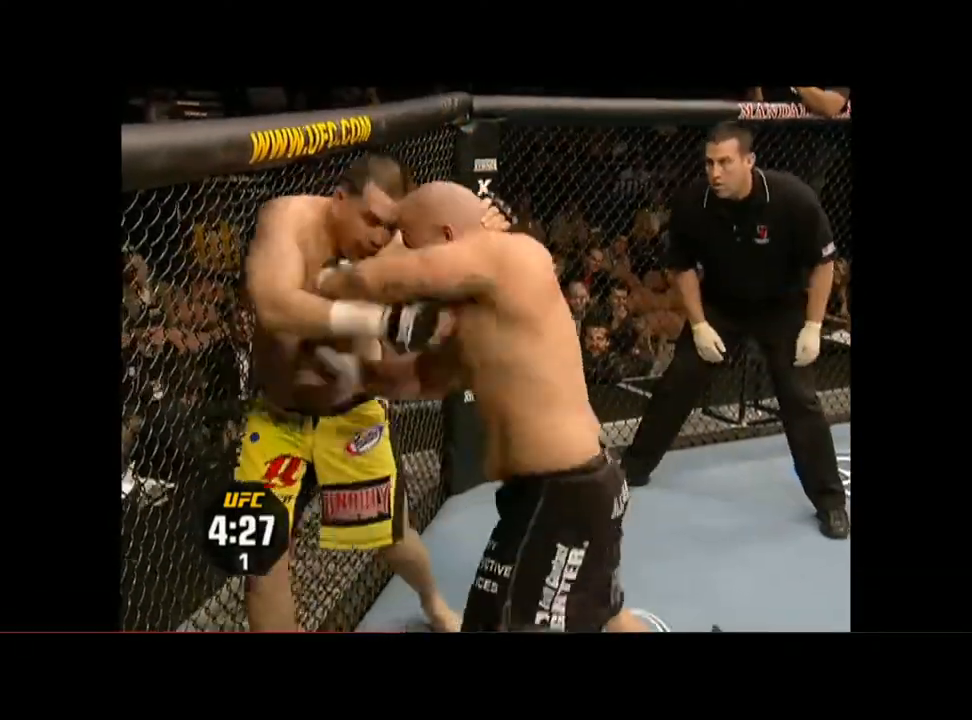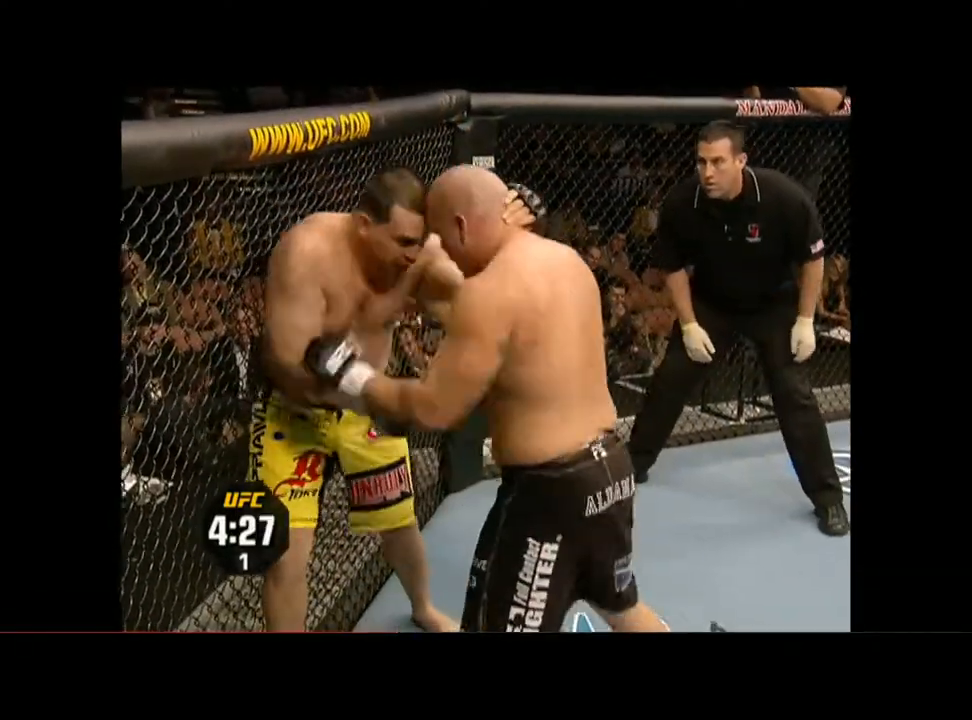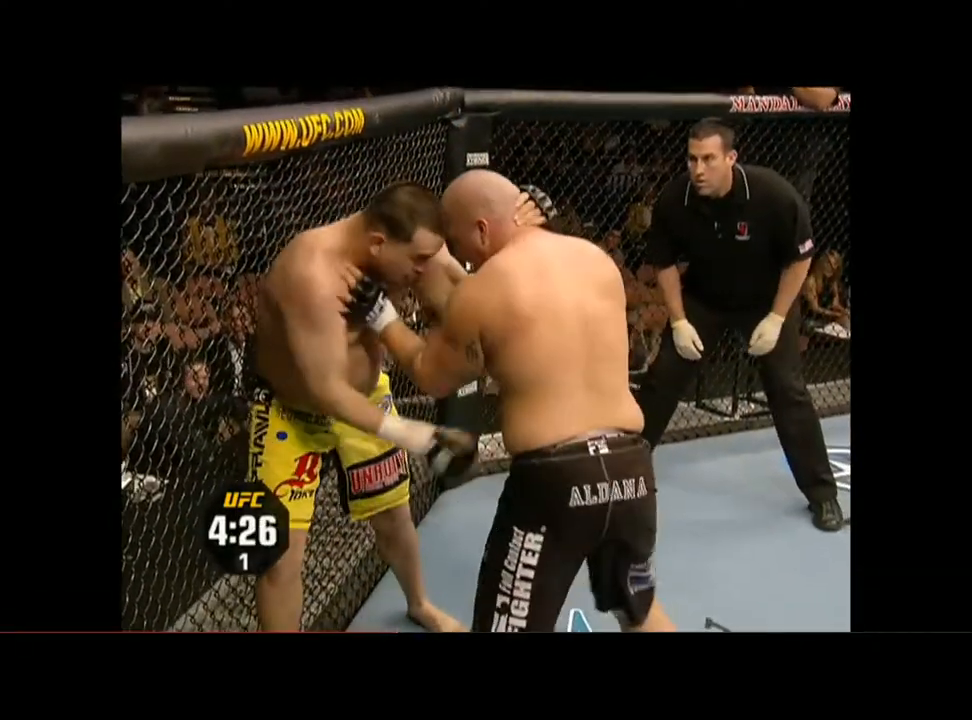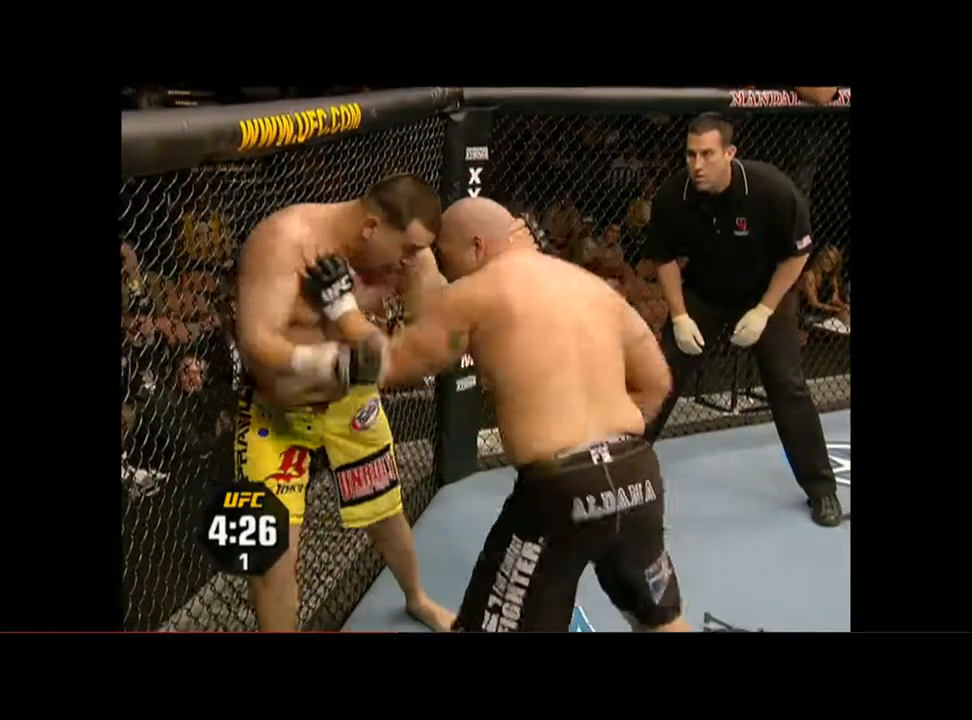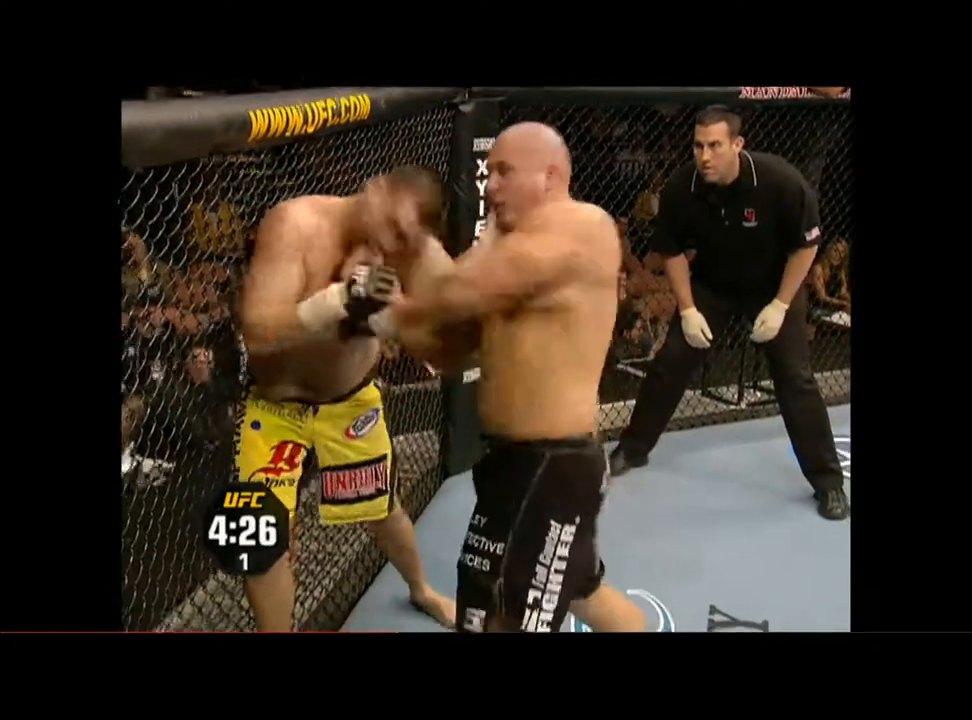
dt=0.2s
person 1, frame 1
left shoulder: (505, 258)
right shoulder: (482, 293)
left elbow: (387, 276)
right elbow: (431, 373)
left wrist: (324, 285)
left hip: (560, 498)
right hip: (598, 481)
right knee: (604, 612)
person 1, frame 2
left shoulder: (489, 294)
right shoulder: (567, 259)
left elbow: (433, 410)
left wrist: (349, 373)
left hip: (547, 490)
right hip: (610, 467)
right knee: (623, 606)
person 1, frame 3
left shoulder: (482, 294)
right shoulder: (597, 258)
left elbow: (429, 377)
left wrist: (380, 315)
left hip: (555, 481)
right hip: (631, 467)
left knee: (508, 627)
right knee: (637, 612)
person 1, frame 4
left shoulder: (476, 295)
right shoulder: (590, 285)
left elbow: (391, 366)
right elbow: (657, 379)
left hip: (560, 490)
right hip: (634, 477)
left knee: (487, 630)
right knee: (659, 615)
person 1, frame 5
left shoulder: (580, 225)
right shoulder: (510, 234)
left elbow: (465, 293)
left wrist: (393, 312)
left hip: (548, 467)
right hip: (523, 458)
left knee: (503, 619)
right knee: (582, 588)
person 2, frame 1
right shoulder: (288, 217)
right elbow: (273, 305)
right wrist: (378, 321)
left hip: (352, 417)
right hip: (276, 415)
left knee: (390, 537)
right knee: (264, 565)
left ankle: (432, 602)
person 2, frame 2
left shoulder: (419, 253)
right shoulder: (309, 248)
right elbow: (292, 358)
left hip: (365, 407)
right hip: (293, 409)
left knee: (400, 523)
right knee: (286, 559)
left ankle: (423, 608)
person 2, frame 3
left shoulder: (405, 247)
right shoulder: (313, 271)
right elbow: (325, 392)
right wrist: (423, 439)
left hip: (365, 393)
right hip: (292, 405)
left knee: (392, 512)
right knee: (281, 557)
left ankle: (419, 603)
person 2, frame 4
left shoulder: (399, 252)
right shoulder: (286, 237)
right elbow: (256, 345)
right wrist: (329, 364)
left hip: (350, 399)
right hip: (274, 408)
left knee: (386, 514)
right knee: (276, 554)
left ankle: (417, 599)
person 2, frame 5
left shoulder: (416, 254)
right shoulder: (295, 222)
right elbow: (259, 332)
right wrist: (339, 299)
left hip: (349, 401)
right hip: (273, 401)
left knee: (384, 511)
left ankle: (421, 590)
right ankle: (278, 636)
person 3, frame 1
left shoulder: (793, 198)
right shoulder: (692, 203)
left elbow: (823, 261)
right elbow: (683, 265)
left wrist: (813, 325)
right wrist: (700, 324)
left hip: (782, 306)
right hip: (717, 305)
left knee: (800, 398)
right knee: (677, 382)
left ankle: (830, 500)
right ankle: (636, 466)
person 3, frame 2
left shoulder: (784, 197)
right shoulder: (681, 203)
left elbow: (813, 257)
right elbow: (672, 266)
left wrist: (805, 320)
right wrist: (689, 324)
left hip: (775, 303)
right hip: (709, 302)
left knee: (794, 393)
right knee: (670, 379)
left ankle: (827, 497)
right ankle: (633, 463)
person 3, frame 3
left shoulder: (774, 195)
right shoulder: (673, 200)
left elbow: (800, 257)
right elbow: (664, 262)
left wrist: (776, 319)
right wrist: (679, 321)
left hip: (767, 298)
right hip: (702, 297)
left knee: (787, 389)
right knee: (664, 375)
left ankle: (822, 492)
person 3, frame 4
left shoulder: (773, 190)
right shoulder: (672, 196)
left elbow: (796, 254)
right elbow: (665, 258)
left wrist: (763, 311)
right wrist: (679, 315)
left hip: (769, 293)
right hip: (702, 292)
left knee: (787, 384)
right knee: (666, 368)
left ankle: (821, 488)
person 3, frame 5
left shoulder: (781, 181)
right shoulder: (680, 188)
left elbow: (806, 245)
right elbow: (672, 251)
left wrist: (779, 305)
right wrist: (687, 309)
left hip: (775, 286)
right hip: (710, 284)
left knee: (795, 377)
right knee: (671, 362)
left ankle: (828, 481)
right ankle: (633, 448)
